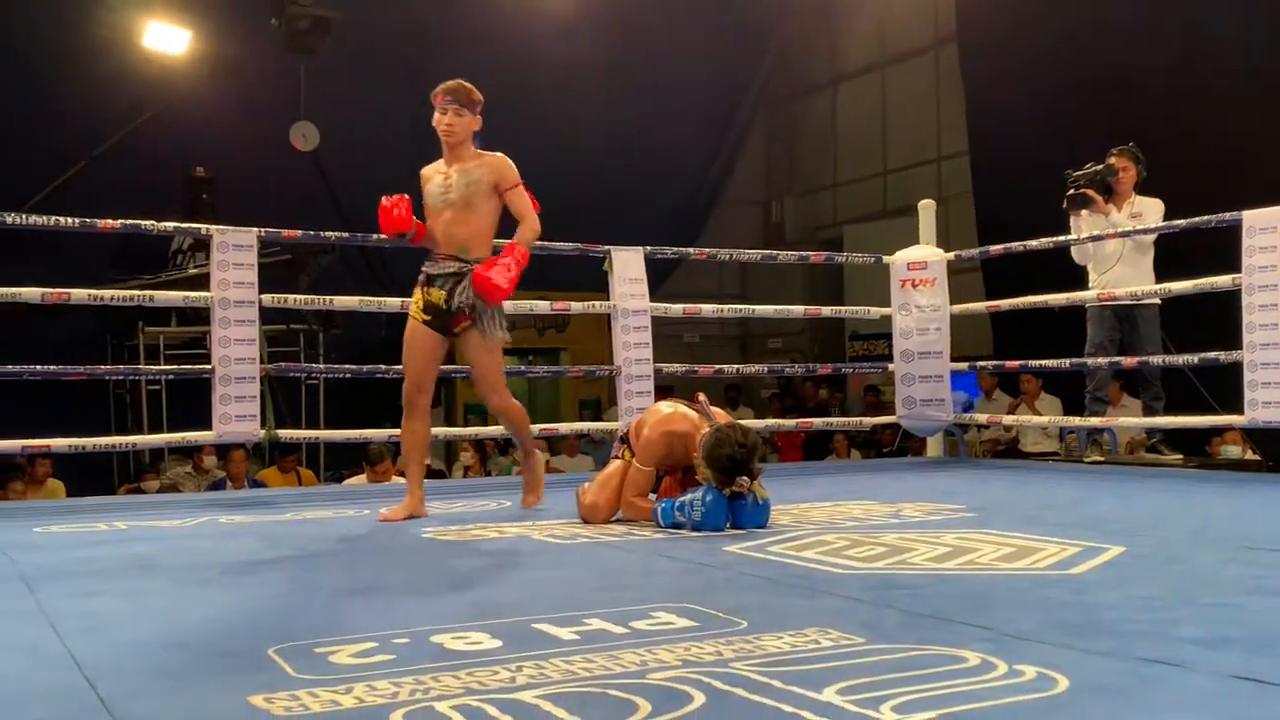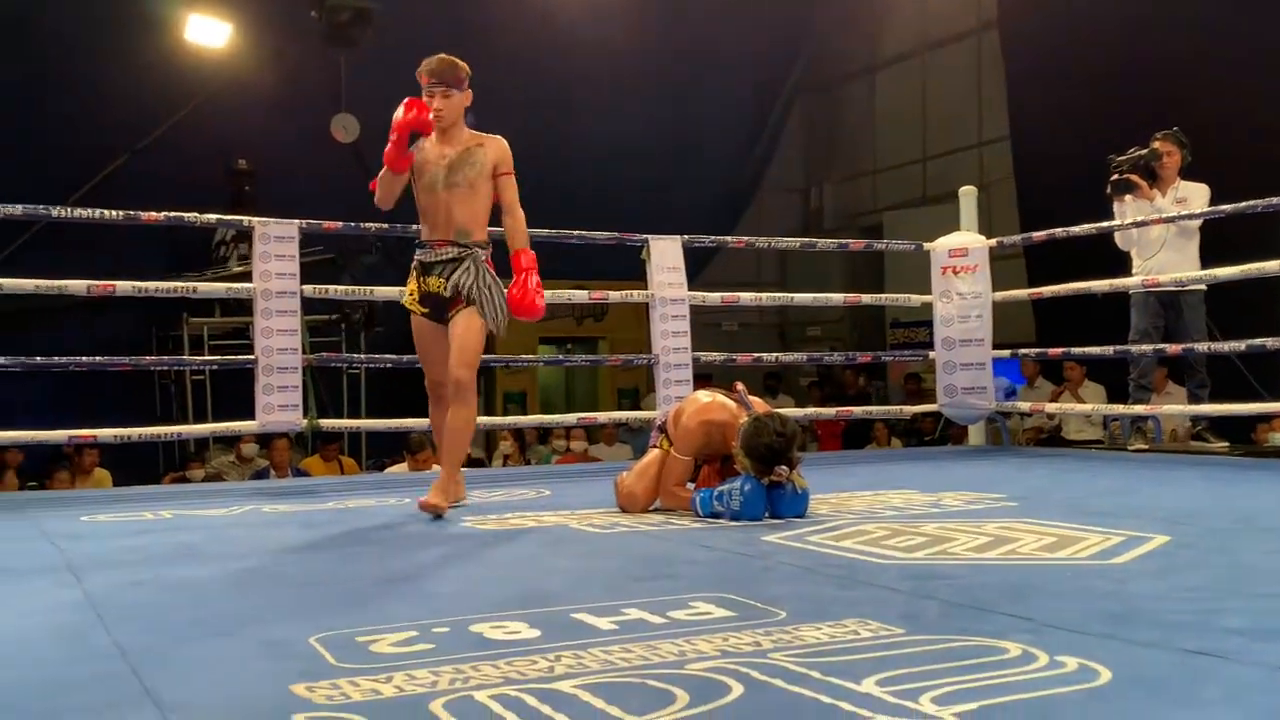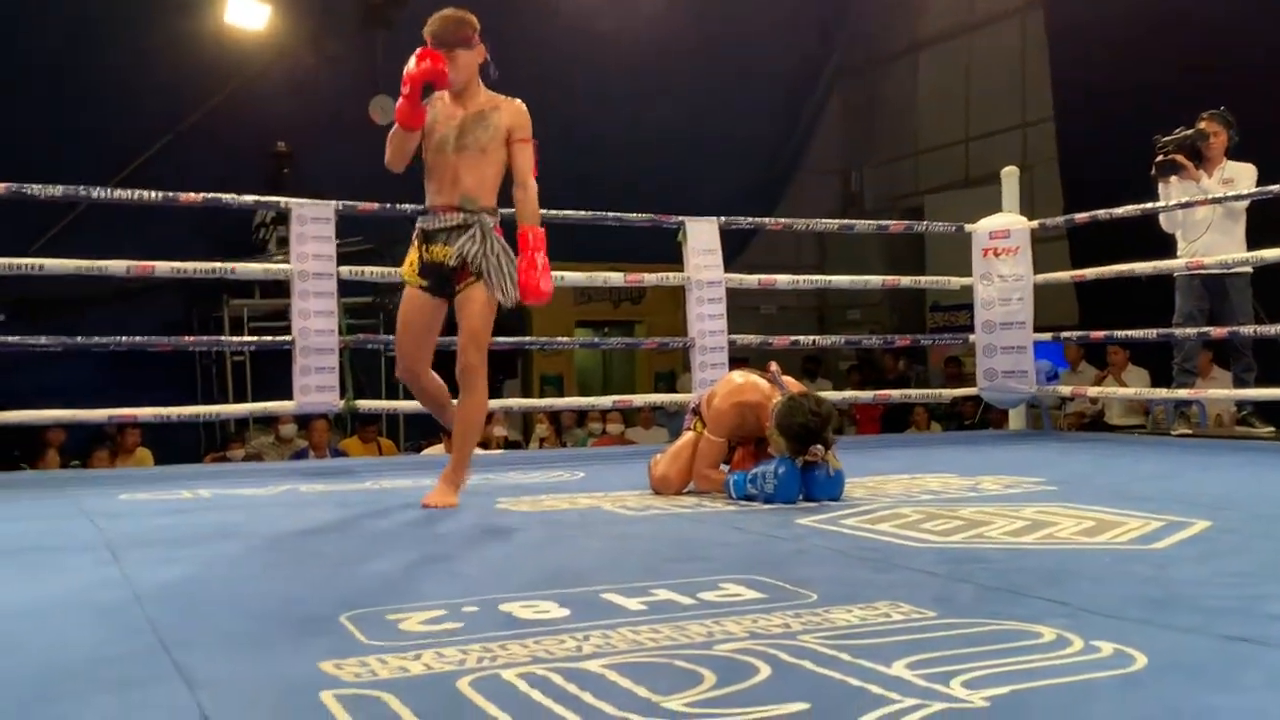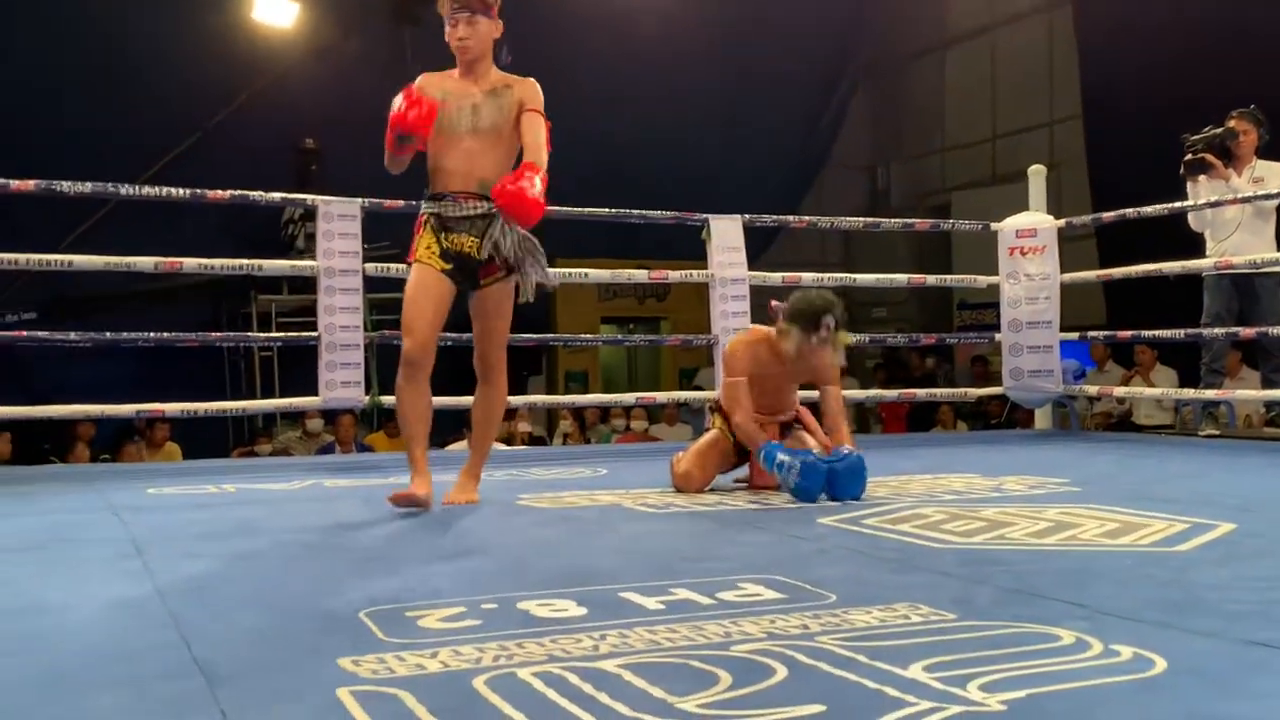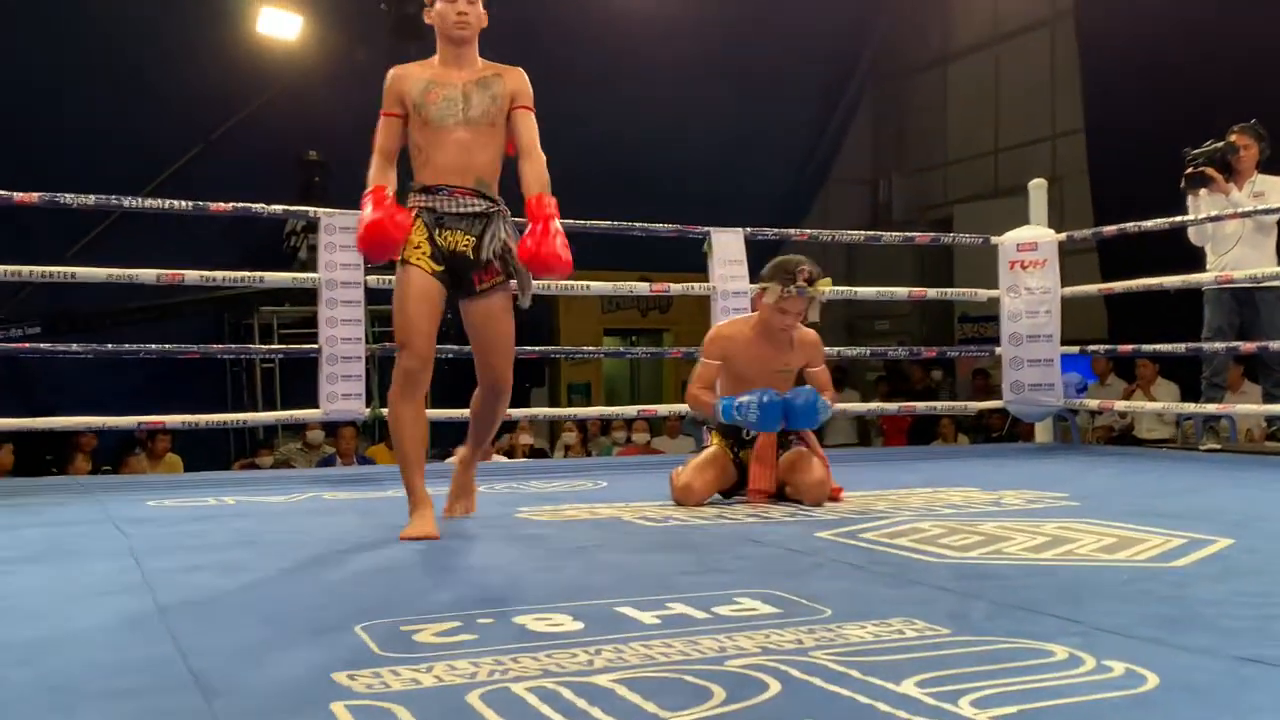
dt=0.3s
person 1, frame 1
left shoulder: (496, 166)
right shoulder: (428, 174)
left elbow: (531, 224)
left wrist: (509, 264)
right wrist: (409, 228)
left hip: (476, 289)
right hip: (430, 285)
left knee: (493, 394)
right knee: (415, 394)
left ankle: (531, 460)
right ankle: (414, 496)
person 1, frame 2
left shoulder: (493, 148)
right shoulder: (415, 148)
left elbow: (512, 213)
right elbow: (383, 200)
left wrist: (527, 270)
right wrist: (400, 144)
left hip: (472, 269)
right hip: (425, 270)
left knee: (460, 380)
right knee: (437, 385)
left ankle: (444, 487)
right ankle: (452, 479)
person 1, frame 3
left shoulder: (510, 112)
right shoulder: (428, 108)
left elbow: (525, 185)
right elbow: (395, 162)
left wrist: (532, 252)
right wrist: (413, 100)
left hip: (478, 238)
right hip: (428, 239)
left knee: (471, 364)
right knee: (410, 368)
left ankle: (452, 478)
right ankle: (462, 433)
person 1, frame 4
left shoulder: (523, 90)
right shoulder: (428, 87)
left elbow: (537, 151)
right elbow: (398, 161)
left wrist: (530, 183)
right wrist: (399, 136)
left hip: (493, 229)
right hip: (437, 227)
left knee: (490, 363)
right knee: (414, 352)
left ankle: (472, 474)
right ankle: (419, 475)
person 1, frame 5
left shoulder: (511, 81)
right shoulder: (403, 79)
left elbow: (531, 154)
right elbow: (383, 158)
left wrist: (545, 221)
right wrist: (376, 207)
left hip: (487, 228)
right hip: (424, 226)
left knee: (497, 378)
right knee: (413, 366)
left ankle: (468, 461)
right ankle: (420, 505)
person 2, frame 1
left shoulder: (1152, 206)
right shoulder: (1091, 211)
left elbow: (1144, 238)
right elbow: (1081, 258)
left wrist: (1108, 213)
right wrist: (1076, 217)
left hip: (1142, 301)
right hip: (1102, 302)
left knee: (1150, 370)
right knee: (1098, 371)
left ankle: (1155, 438)
right ankle: (1094, 440)
person 2, frame 2
left shoulder: (1197, 191)
right shoulder: (1135, 196)
left elbow: (1189, 223)
right elbow: (1125, 243)
left wrist: (1152, 198)
right wrist: (1120, 203)
left hip: (1187, 288)
right hip: (1146, 288)
left knee: (1195, 357)
right knee: (1141, 358)
left ankle: (1200, 425)
right ankle: (1138, 428)
person 2, frame 3
left shoulder: (1244, 171)
right shoulder: (1180, 177)
left elbow: (1236, 204)
right elbow: (1170, 225)
left wrist: (1198, 179)
right wrist: (1164, 184)
left hip: (1233, 270)
right hip: (1191, 271)
left knee: (1241, 341)
right knee: (1186, 343)
left ankle: (1246, 410)
right ankle: (1182, 413)
person 2, frame 4
right shoulder: (1209, 176)
right elbow: (1198, 224)
left wrist: (1227, 178)
right wrist: (1194, 183)
right hip: (1219, 270)
right knee: (1214, 343)
right ankle: (1209, 413)
person 2, frame 5
right shoulder: (1209, 191)
right elbow: (1199, 239)
left wrist: (1228, 191)
right wrist: (1194, 197)
right hip: (1220, 285)
right knee: (1215, 358)
right ankle: (1209, 428)
person 3, frame 1
left shoulder: (731, 435)
right shoulder: (659, 435)
right elbow: (630, 502)
right hip: (637, 450)
right knee: (594, 510)
left ankle: (666, 493)
right ankle: (587, 489)
person 3, frame 2
left shoulder: (770, 424)
right shoulder: (698, 424)
right elbow: (668, 492)
left wrist: (787, 481)
right wrist: (713, 501)
left hip: (720, 450)
right hip: (674, 438)
right knee: (632, 499)
right ankle: (627, 479)
person 3, frame 3
left shoulder: (806, 405)
right shoulder: (730, 405)
right elbow: (702, 475)
right hip: (707, 423)
right knee: (665, 482)
right ankle: (660, 460)
person 3, frame 4
left shoulder: (825, 359)
right shoulder: (743, 347)
left elbow: (837, 420)
right elbow: (741, 421)
left wrist: (846, 458)
right wrist: (777, 459)
left hip: (785, 423)
right hip: (739, 430)
left knee: (816, 480)
right knee: (687, 479)
left ankle: (767, 478)
person 3, frame 5
left shoulder: (809, 342)
right shoulder: (725, 335)
left elbow: (826, 393)
right elbow: (695, 394)
left wrist: (817, 406)
right wrist: (733, 409)
left hip: (782, 437)
right hip: (731, 437)
left knee: (817, 489)
right knee: (686, 492)
left ankle: (772, 485)
right ankle: (733, 477)
